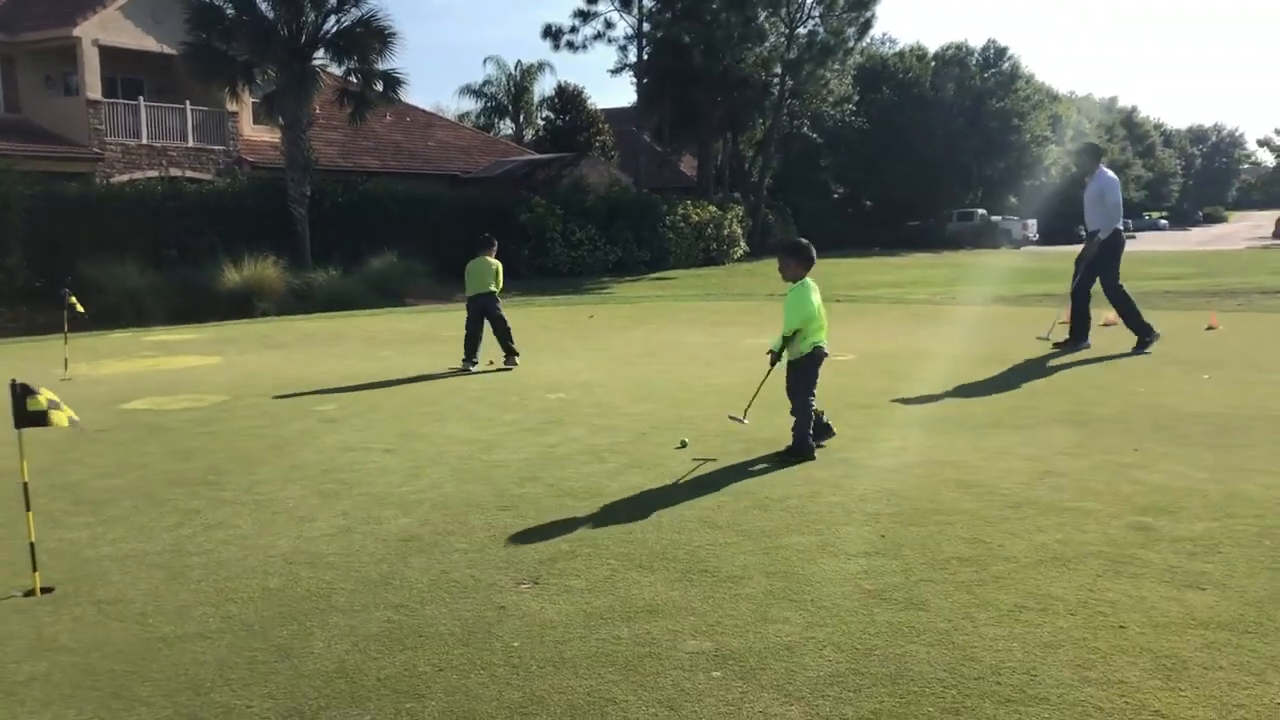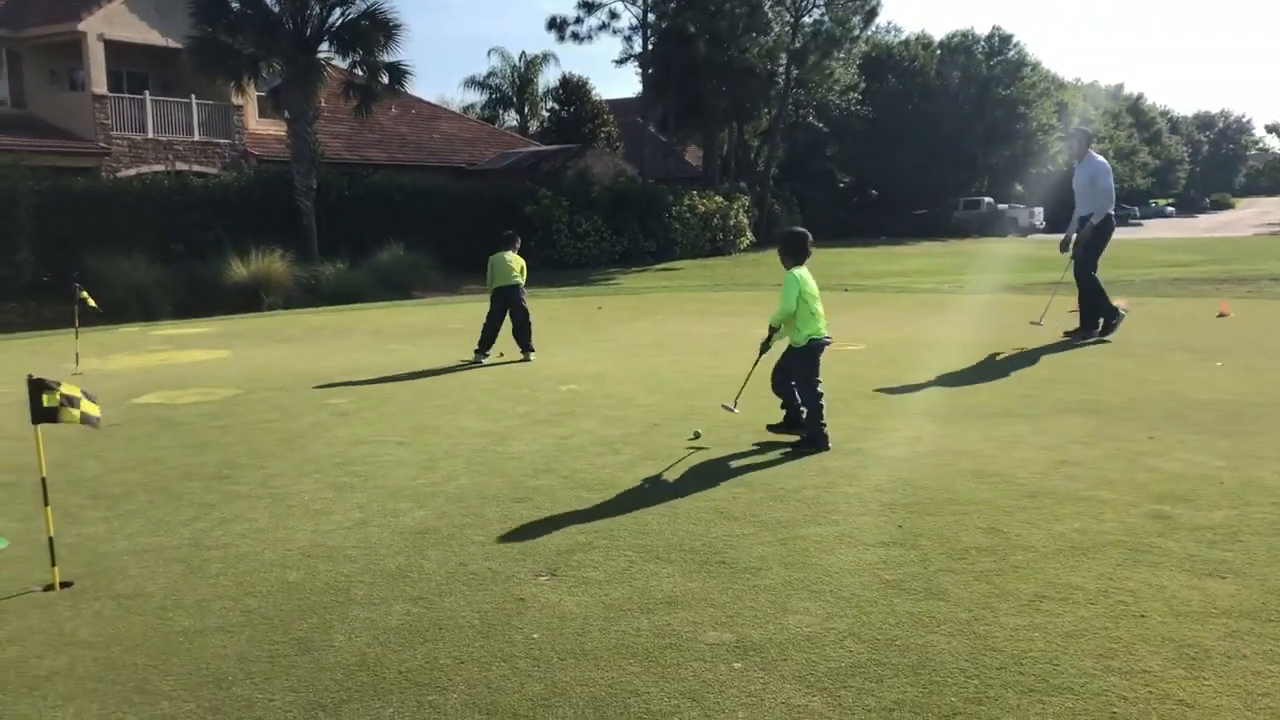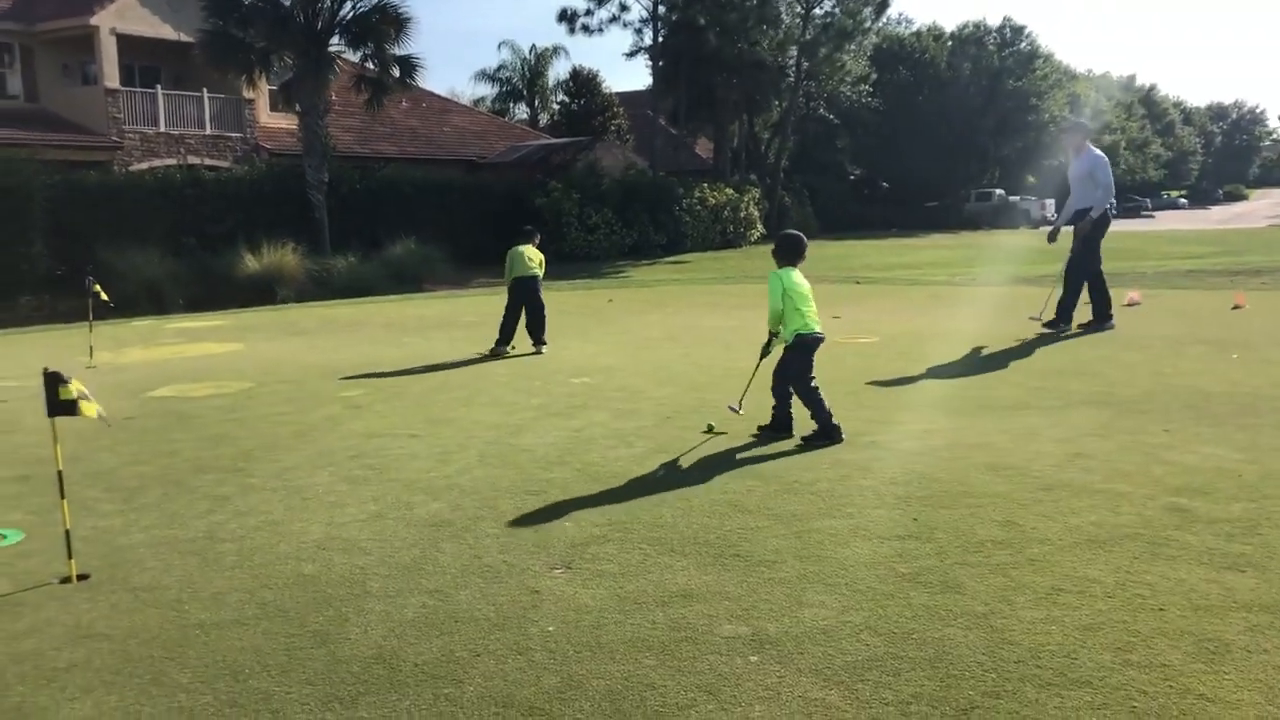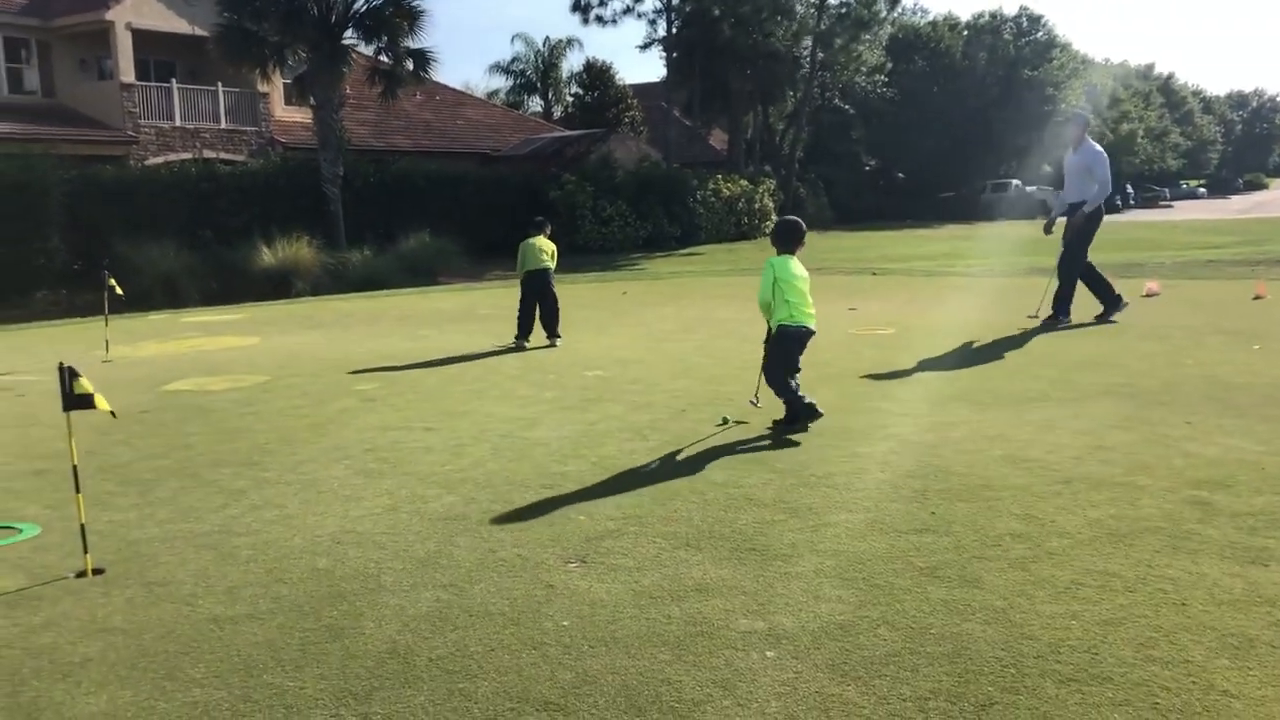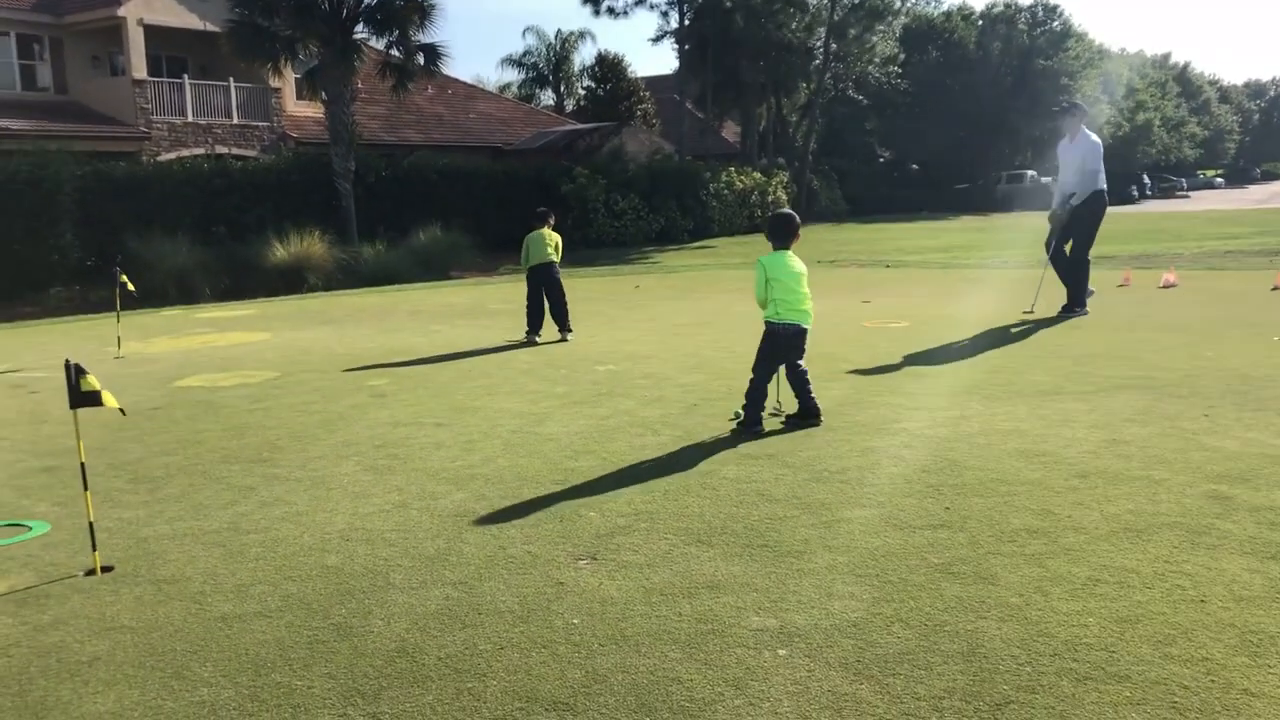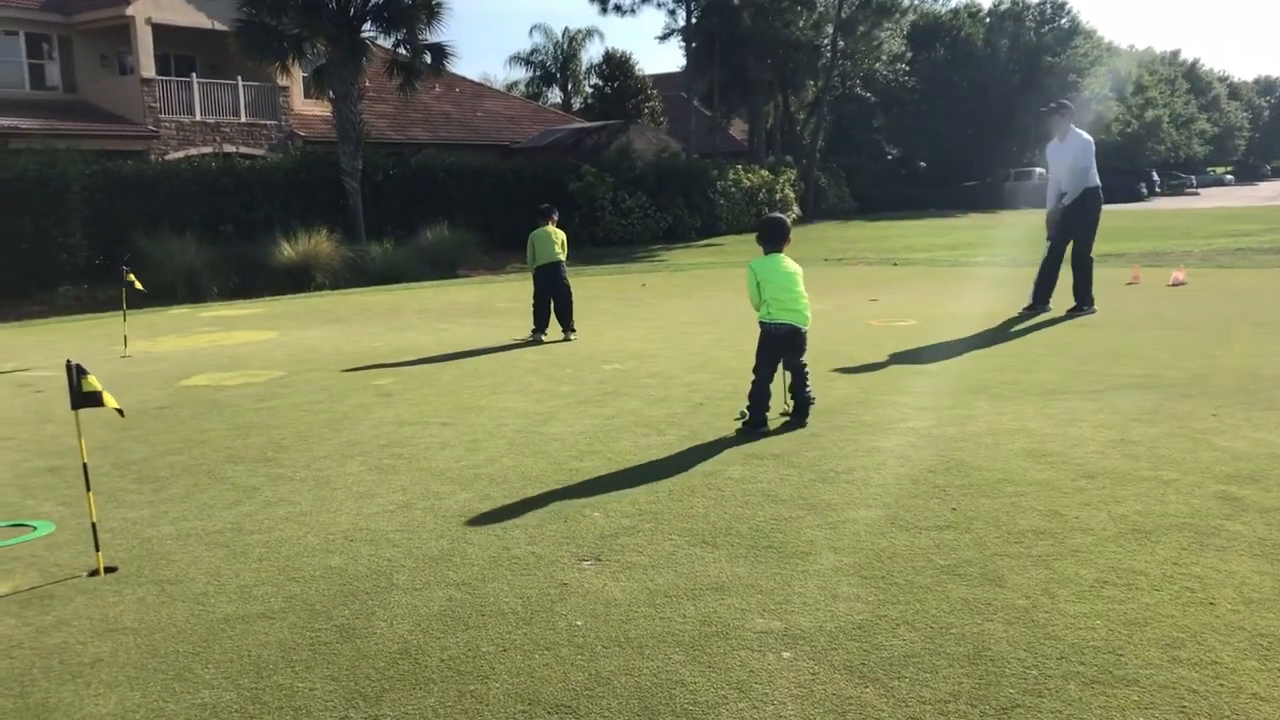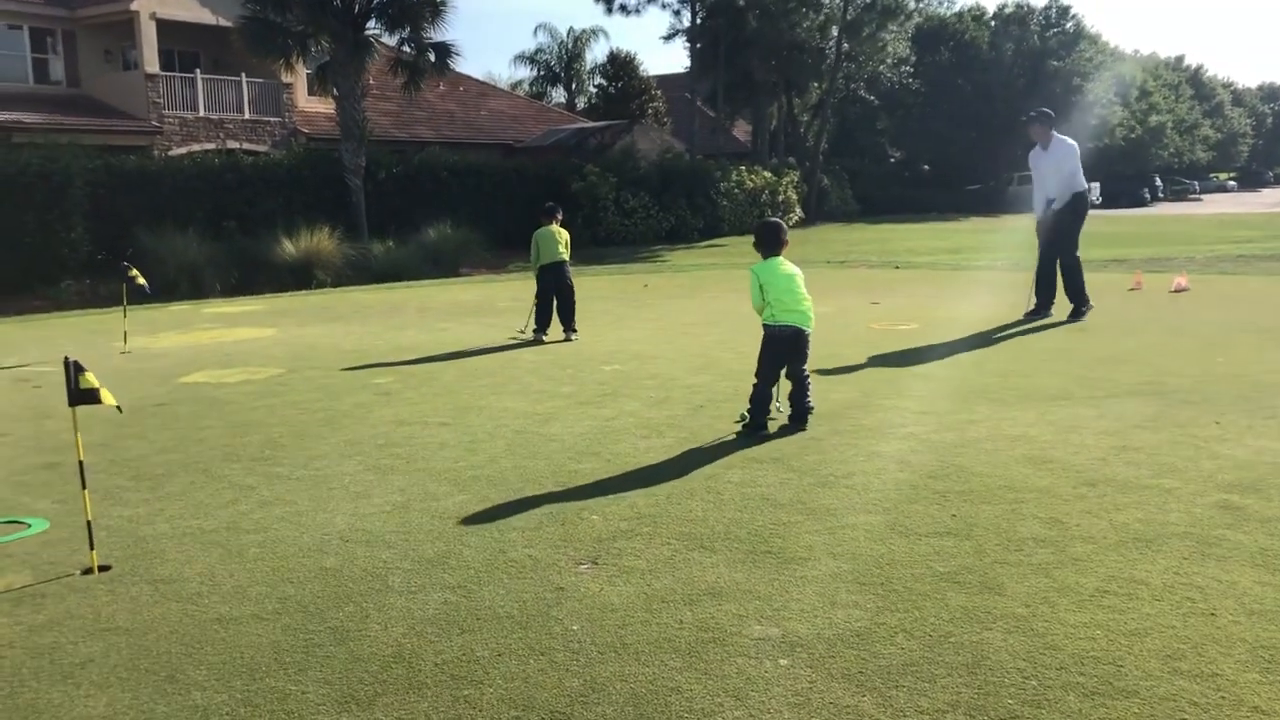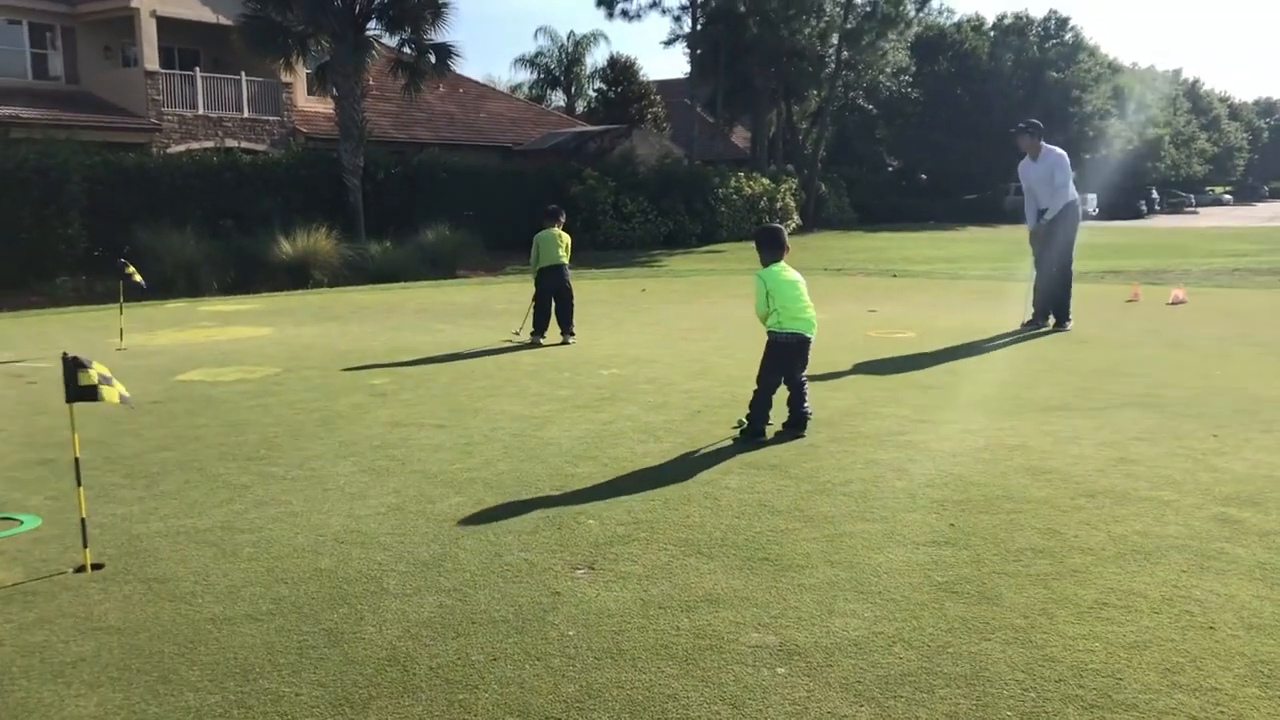
dt=0.2s
person 1, frame 1
left shoulder: (807, 287)
right shoulder: (793, 292)
left elbow: (811, 312)
left wrist: (789, 332)
right wrist: (777, 348)
left hip: (809, 352)
right hip: (796, 353)
left knee: (801, 399)
right knee: (797, 397)
left ankle: (802, 446)
right ankle: (822, 429)
person 1, frame 2
left shoulder: (793, 276)
right shoulder: (802, 275)
left elbow: (787, 308)
left wrist: (773, 323)
right wrist: (772, 337)
left hip: (808, 341)
right hip: (801, 341)
left knee: (808, 388)
right knee: (780, 377)
left ankle: (817, 437)
right ankle: (794, 421)
person 1, frame 3
left shoulder: (777, 276)
right shoulder: (801, 279)
left elbow: (776, 308)
left wrist: (772, 330)
right wrist: (773, 341)
left hip: (800, 338)
right hip: (807, 335)
left knee: (803, 385)
right knee: (781, 378)
left ankle: (829, 429)
right ankle: (781, 424)
person 1, frame 4
left shoulder: (772, 264)
right shoulder: (801, 269)
left elbow: (766, 298)
left wrist: (770, 320)
right wrist: (774, 324)
left hip: (787, 326)
right hip: (805, 326)
left knee: (773, 371)
right knee: (787, 371)
left ankle: (802, 409)
right ankle: (795, 417)
person 1, frame 5
left shoulder: (764, 263)
right shoulder: (800, 265)
left elbow: (761, 297)
right elbow: (793, 296)
left hip: (778, 326)
right hip: (801, 325)
left knee: (761, 372)
right knee: (796, 368)
left ankle: (752, 419)
right ankle: (809, 412)
person 1, frame 6
left shoulder: (755, 267)
right shoulder: (794, 267)
left elbow: (755, 301)
right elbow: (797, 296)
left hip: (773, 326)
right hip: (799, 325)
left knee: (763, 374)
right knee: (797, 367)
left ankle: (757, 420)
right ankle: (801, 410)
person 1, frame 7
left shoulder: (757, 271)
right shoulder: (795, 270)
left elbow: (758, 305)
right elbow: (799, 299)
left hip: (776, 330)
right hip: (802, 328)
left knee: (765, 377)
right knee: (799, 374)
left ankle: (757, 422)
right ankle: (799, 417)
person 1, frame 8
left shoulder: (763, 277)
right shoulder: (796, 276)
left elbow: (762, 311)
right elbow: (800, 306)
left hip: (781, 336)
right hip: (805, 333)
left knee: (766, 383)
right knee: (797, 380)
left ankle: (755, 429)
right ankle: (797, 424)
person 2, frame 1
left shoulder: (1107, 180)
right shoulder: (1092, 181)
left elbow: (1115, 214)
left wrist: (1097, 240)
right wrist: (1091, 243)
left hip: (1108, 240)
right hip: (1096, 240)
left knee: (1112, 289)
right knee: (1079, 288)
left ankle: (1145, 333)
right ankle: (1078, 337)
person 2, frame 2
left shoulder: (1098, 165)
right shoulder: (1080, 167)
left elbow: (1108, 199)
left wrist: (1090, 226)
right wrist: (1069, 234)
left hip: (1099, 224)
right hip: (1086, 225)
left knee: (1083, 272)
right knee: (1081, 273)
left ankle: (1111, 314)
right ankle: (1089, 325)
person 2, frame 3
left shoulder: (1097, 158)
right shoulder: (1075, 161)
left elbow: (1108, 192)
left wrist: (1091, 218)
right wrist: (1058, 225)
left hip: (1094, 218)
right hip: (1083, 219)
left knee: (1075, 268)
right knee: (1090, 268)
left ankle: (1062, 319)
right ankle: (1103, 317)
person 2, frame 4
left shoulder: (1095, 153)
right shoulder: (1070, 154)
left elbow: (1104, 188)
left wrist: (1083, 212)
right wrist: (1054, 216)
left hip: (1088, 212)
right hip: (1075, 212)
left knee: (1069, 262)
right knee: (1079, 262)
left ankle: (1061, 312)
right ankle: (1112, 301)
person 2, frame 5
left shoulder: (1092, 143)
right shoulder: (1063, 144)
left elbow: (1092, 180)
left wrist: (1069, 206)
right wrist: (1056, 208)
left hip: (1091, 201)
right hip: (1072, 203)
left knee: (1079, 253)
right knee: (1053, 246)
left ankle: (1077, 303)
right ankle: (1080, 290)
person 2, frame 6
left shoulder: (1083, 141)
right shoulder: (1052, 146)
left elbow: (1082, 178)
left wrist: (1060, 206)
right wrist: (1051, 209)
left hip: (1087, 197)
right hip: (1067, 199)
left knee: (1081, 251)
right knee: (1054, 249)
left ankle: (1085, 303)
right ankle: (1041, 300)
person 2, frame 7
left shoulder: (1067, 147)
right shoulder: (1034, 155)
left elbow: (1070, 183)
right elbow: (1038, 188)
left wrist: (1051, 212)
right wrist: (1040, 218)
left hip: (1074, 201)
right hip: (1053, 205)
left knee: (1067, 252)
right knee: (1046, 255)
left ankle: (1081, 303)
right ankle: (1043, 305)
person 2, frame 8
left shoulder: (1057, 157)
right shoulder: (1023, 166)
left elbow: (1062, 193)
right elbow: (1030, 198)
left wrist: (1044, 222)
right wrist: (1032, 228)
left hip: (1066, 210)
right hip: (1044, 214)
left knee: (1061, 263)
right knee: (1042, 265)
left ankle: (1062, 316)
right ankle: (1041, 315)
